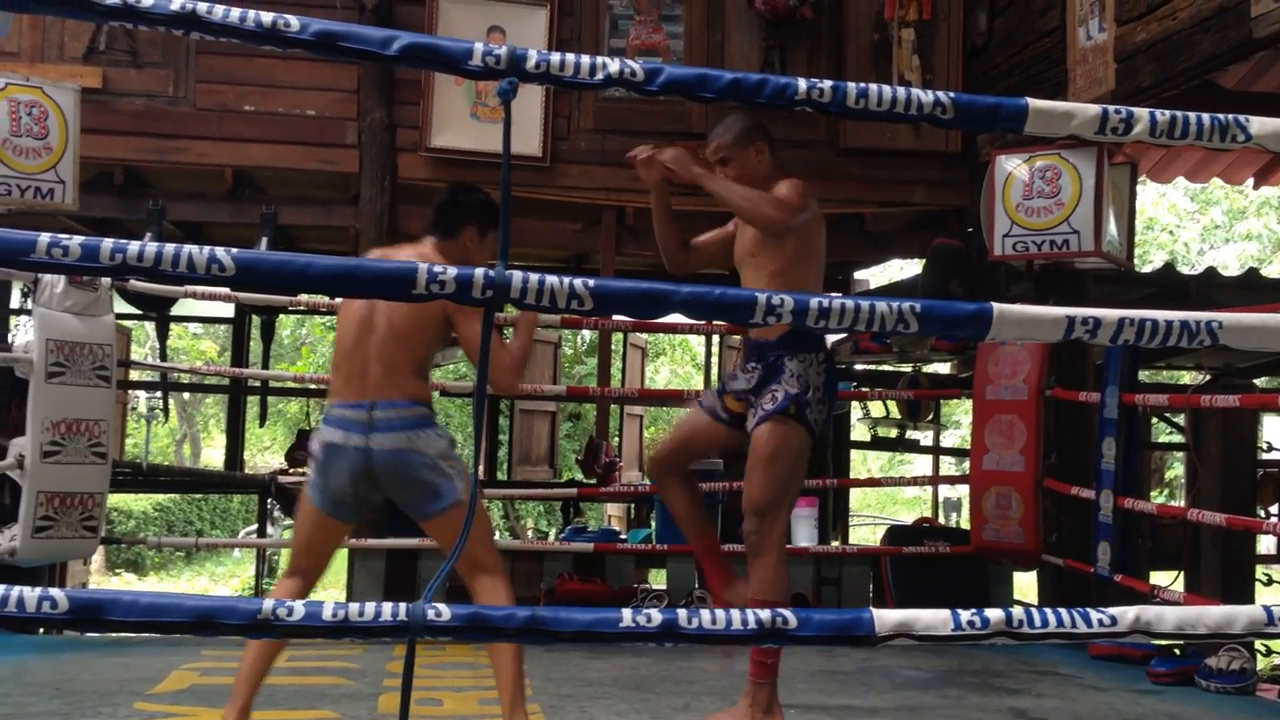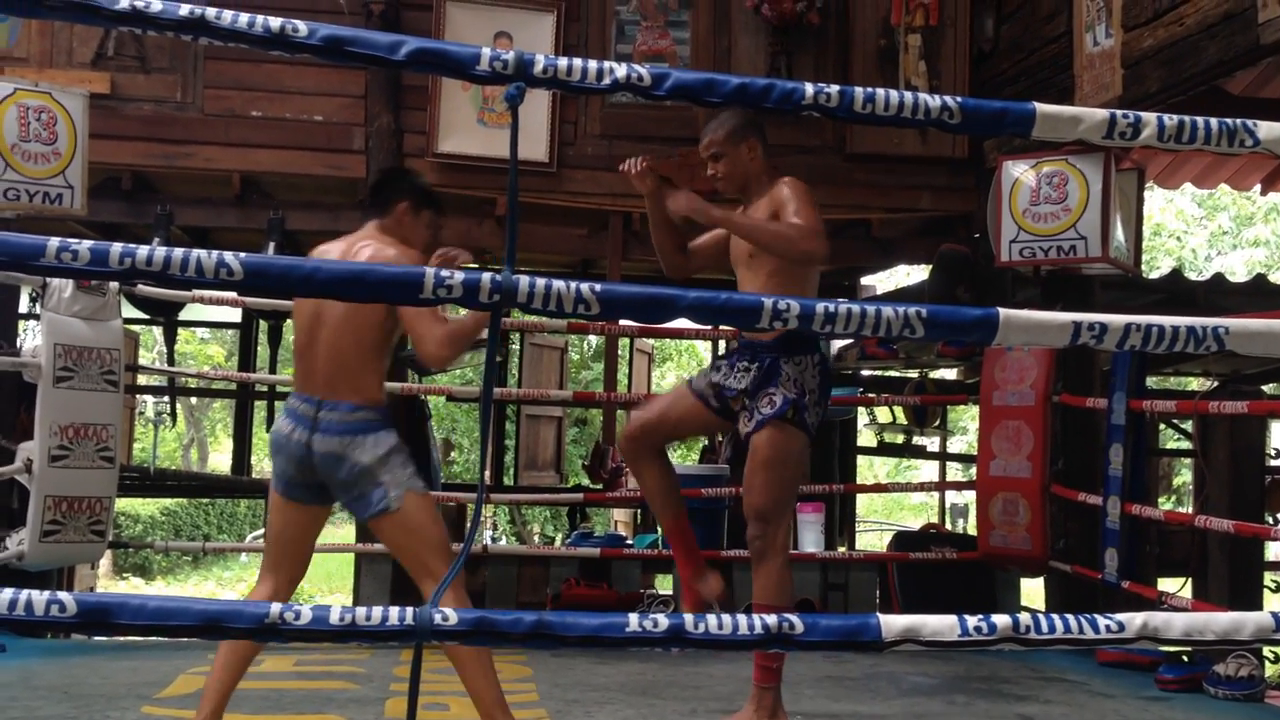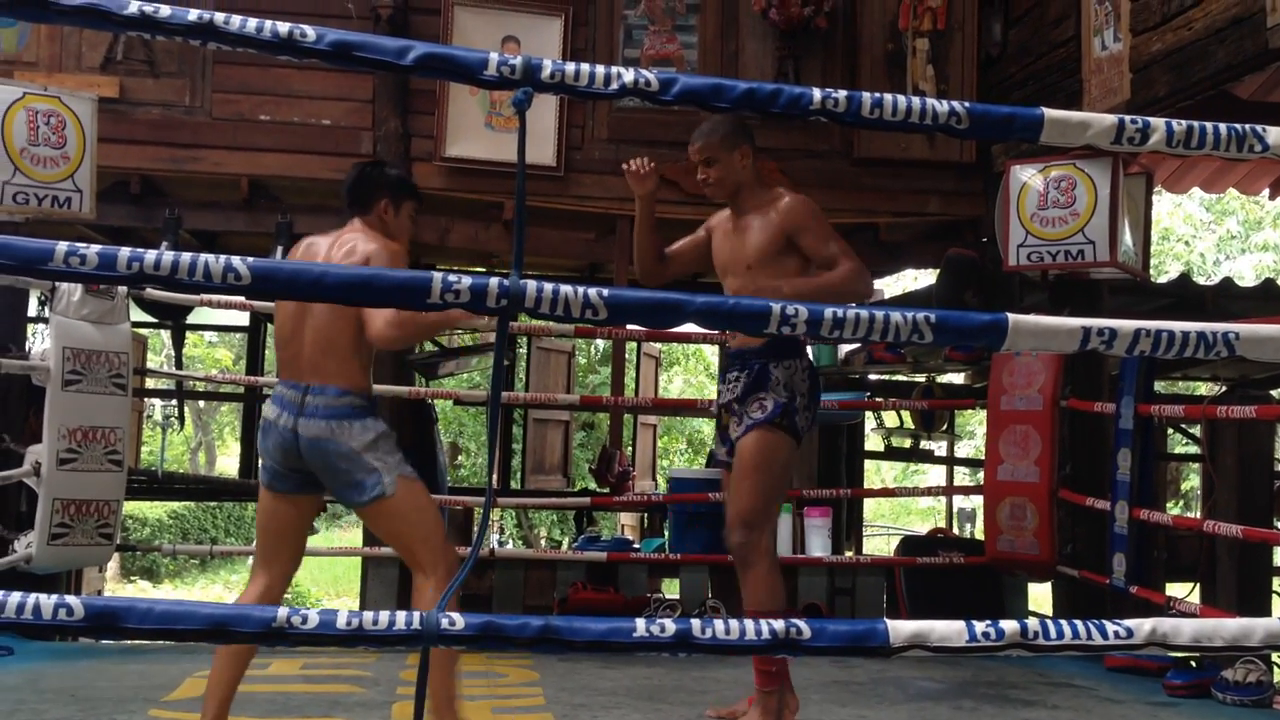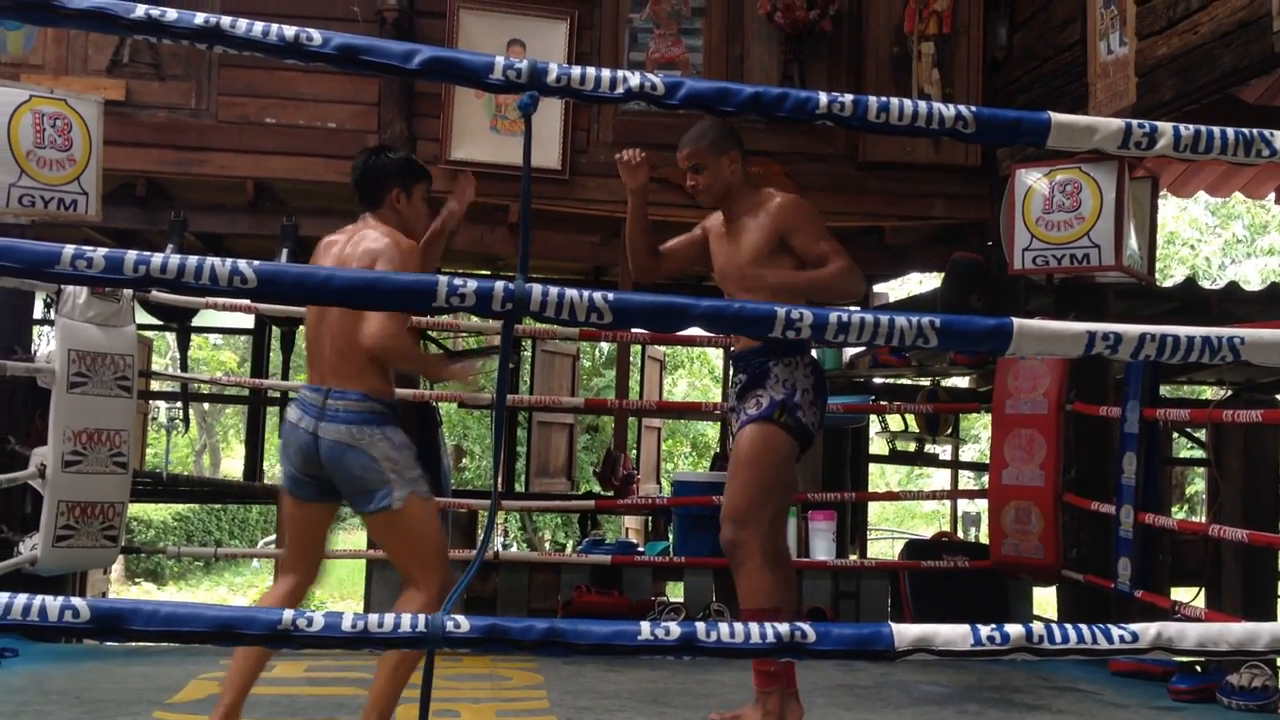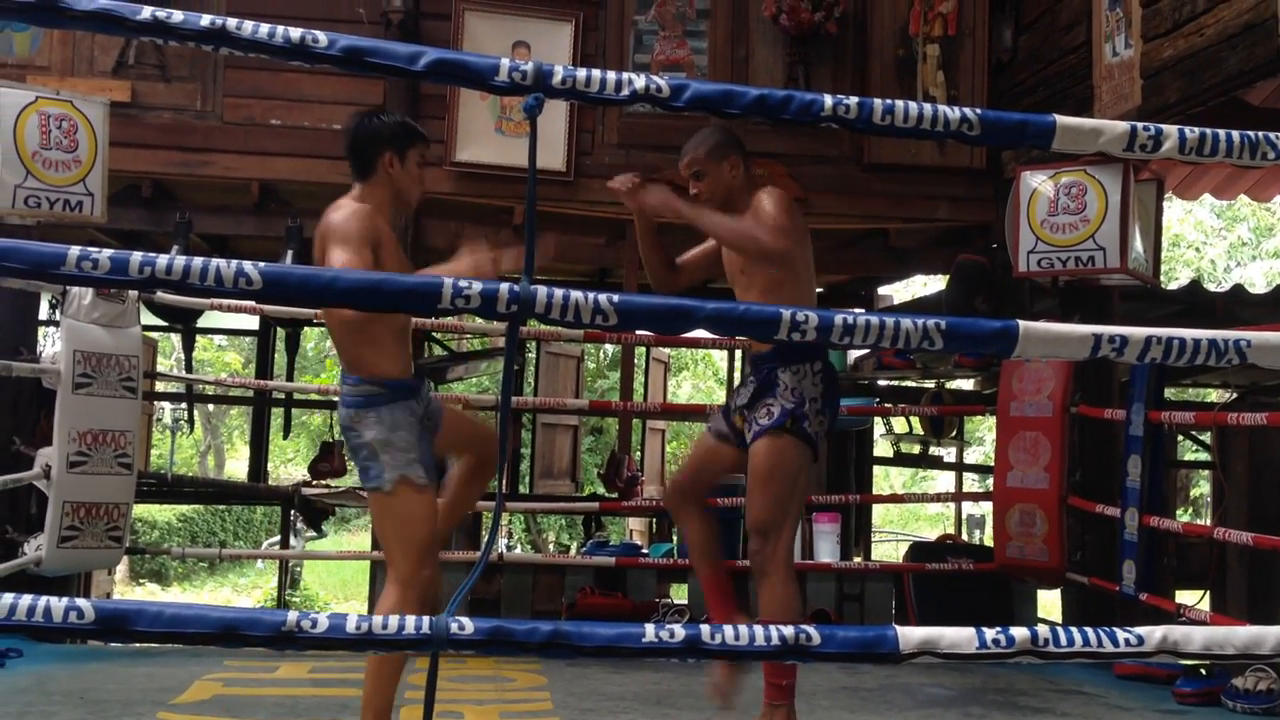
dt=0.2s
person 1, frame 1
left shoulder: (792, 194)
right shoulder: (740, 222)
left elbow: (774, 219)
right elbow: (680, 262)
left wrist: (699, 175)
right wrist: (659, 192)
left hip: (795, 367)
right hip: (754, 368)
left knee: (762, 527)
right knee: (663, 459)
right ankle: (725, 588)
person 1, frame 2
left shoulder: (789, 194)
right shoulder: (739, 215)
left elbow: (813, 248)
right elbow: (678, 265)
left wrist: (714, 213)
right wrist: (654, 199)
left hip: (789, 367)
right hip: (741, 364)
left knee: (765, 535)
right knee: (637, 436)
right ankle: (692, 573)
person 1, frame 3
left shoulder: (791, 211)
right shoulder: (718, 227)
left elbow: (858, 281)
right elbow: (652, 273)
left wrist: (778, 289)
right wrist: (645, 204)
left hip: (778, 375)
right hip: (734, 377)
left knee: (747, 539)
right knee: (753, 542)
person 1, frame 4
left shoulder: (783, 209)
right shoulder: (712, 229)
left elbow: (851, 281)
right elbow: (645, 270)
left wrist: (774, 282)
right wrist: (636, 197)
left hip: (785, 376)
right hip: (745, 380)
left knee: (739, 533)
right knee: (764, 544)
person 1, frame 5
left shoulder: (771, 202)
right shoulder: (728, 232)
left elbow: (774, 250)
right elbow: (667, 280)
left wrist: (683, 211)
right wrist: (643, 215)
left hip: (794, 380)
right hip: (758, 382)
left knee: (767, 549)
right knee: (680, 493)
right ankle: (729, 627)
person 2, frame 1
left shoulder: (369, 262)
right elbow: (504, 379)
right wrist: (529, 314)
left hip: (339, 434)
right hip: (409, 436)
left knee: (297, 578)
right knee: (487, 574)
person 2, frame 2
left shoulder: (321, 254)
right shoulder: (402, 258)
right elbow: (434, 352)
right wrist: (483, 313)
left hip: (297, 426)
right hip: (360, 435)
left knee: (275, 584)
right knee: (443, 582)
person 2, frame 3
left shoulder: (303, 248)
right shoulder: (382, 249)
right elbow: (382, 331)
right wrist: (452, 316)
left hip: (282, 415)
right hip: (343, 423)
left knee: (267, 581)
right knee: (438, 567)
person 2, frame 4
left shoulder: (330, 245)
right shoulder: (395, 245)
right elbow: (378, 336)
left wrist: (449, 221)
right wrist: (436, 365)
left hip: (306, 418)
right hip: (361, 429)
left knee: (292, 581)
right knee: (429, 583)
person 2, frame 5
left shoulder: (370, 218)
right shoulder: (350, 217)
left elbow: (407, 283)
right elbow: (350, 303)
left wrist: (473, 266)
right wrist: (448, 272)
left hip: (394, 397)
right hip: (380, 406)
left knee: (488, 443)
right knee: (411, 576)
